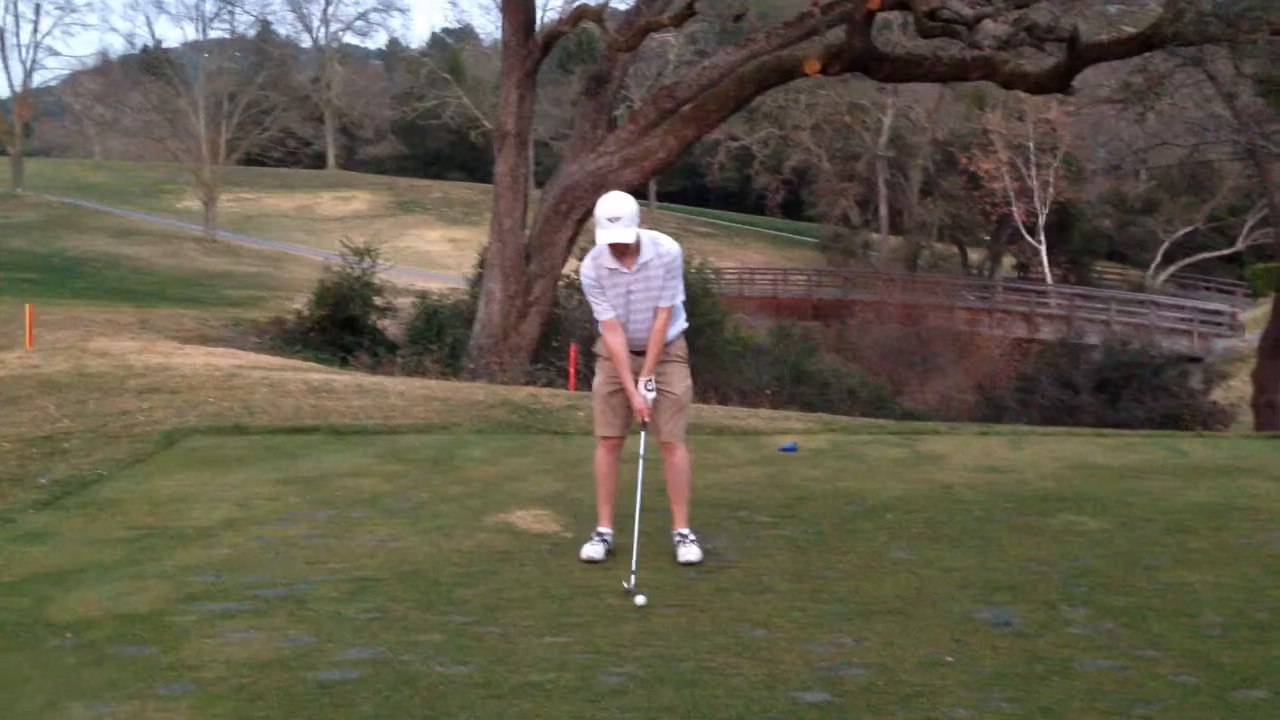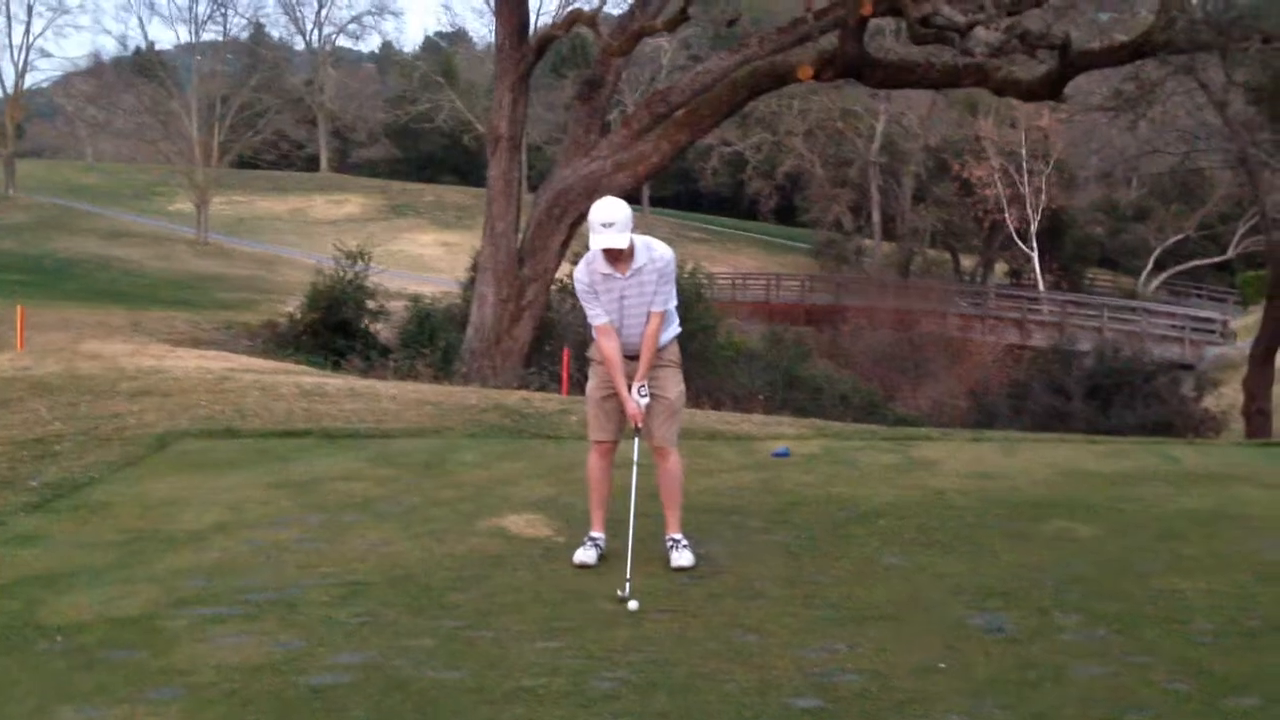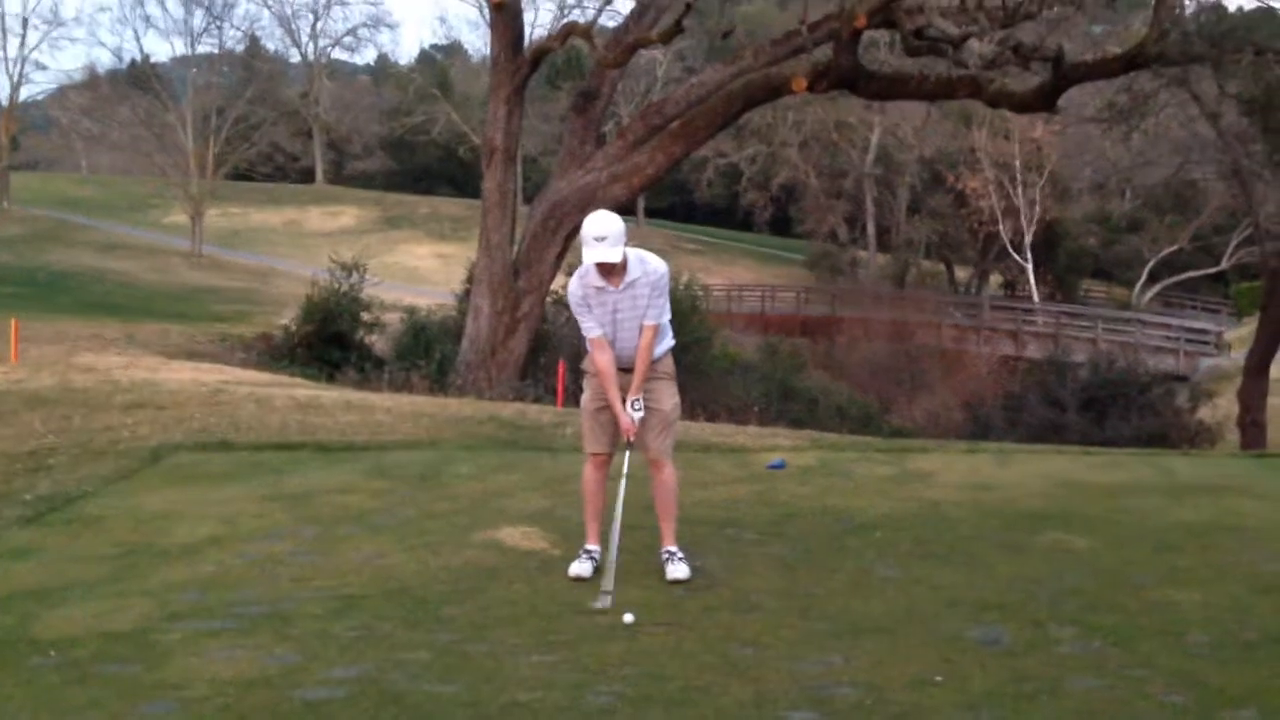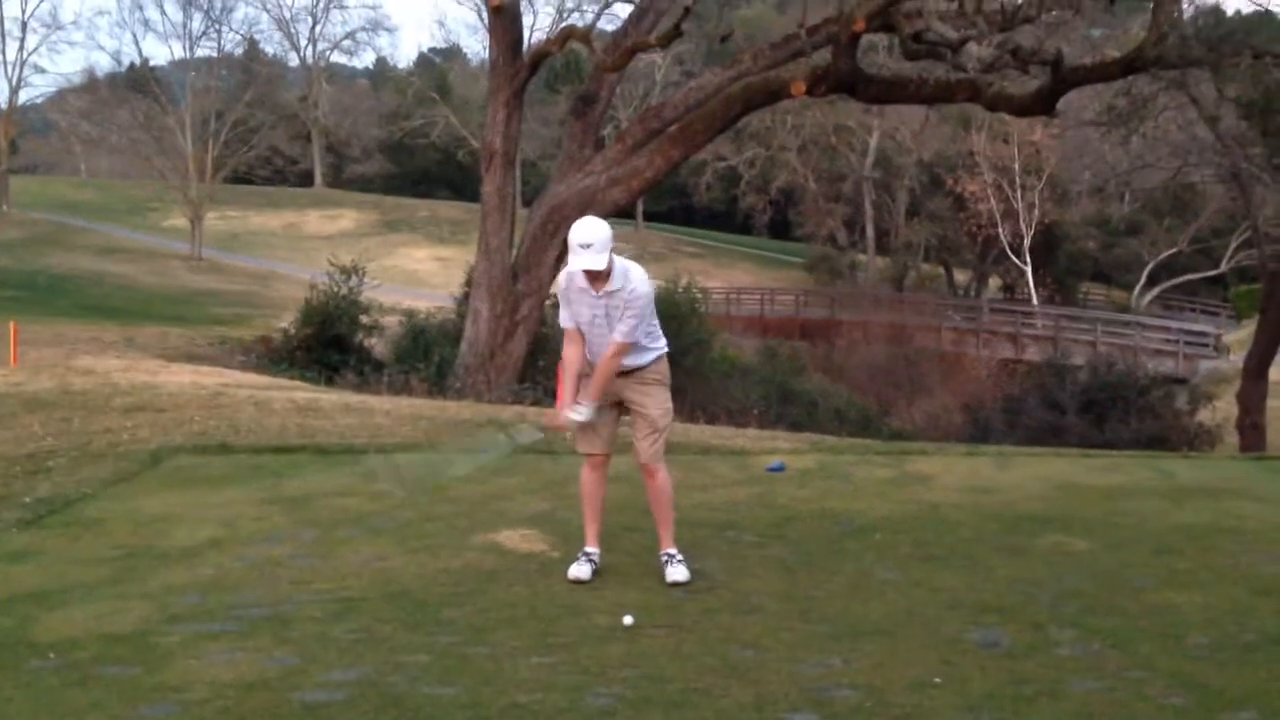
dt=0.3s
person 1, frame 1
left shoulder: (667, 252)
right shoulder: (592, 267)
left elbow: (662, 318)
right elbow: (612, 329)
left wrist: (648, 376)
right wrist: (631, 390)
left hip: (666, 350)
right hip: (616, 353)
left knee: (671, 441)
right knee: (609, 441)
left ankle: (682, 530)
right ankle: (603, 530)
person 1, frame 2
left shoulder: (661, 258)
right shoulder: (585, 273)
left elbow: (655, 323)
right elbow: (606, 335)
left wrist: (641, 382)
right wrist: (625, 396)
left hip: (659, 356)
right hip: (609, 358)
left knee: (664, 447)
right knee: (601, 445)
left ankle: (674, 536)
right ankle: (596, 534)
person 1, frame 3
left shoulder: (654, 271)
right shoulder: (578, 286)
left elbow: (648, 337)
right elbow: (600, 348)
left wrist: (636, 395)
right wrist: (618, 409)
left hip: (653, 367)
right hip: (604, 369)
left knee: (659, 458)
right knee: (597, 458)
left ankle: (670, 548)
right ankle: (591, 547)
person 1, frame 4
left shoulder: (637, 287)
right shoulder: (567, 282)
left elbow: (615, 352)
right elbow: (573, 342)
left wrist: (584, 403)
right wrist: (565, 400)
left hip: (645, 373)
right hip: (595, 371)
left knee: (652, 463)
right knee: (594, 460)
left ankle: (669, 551)
right ankle: (590, 550)
